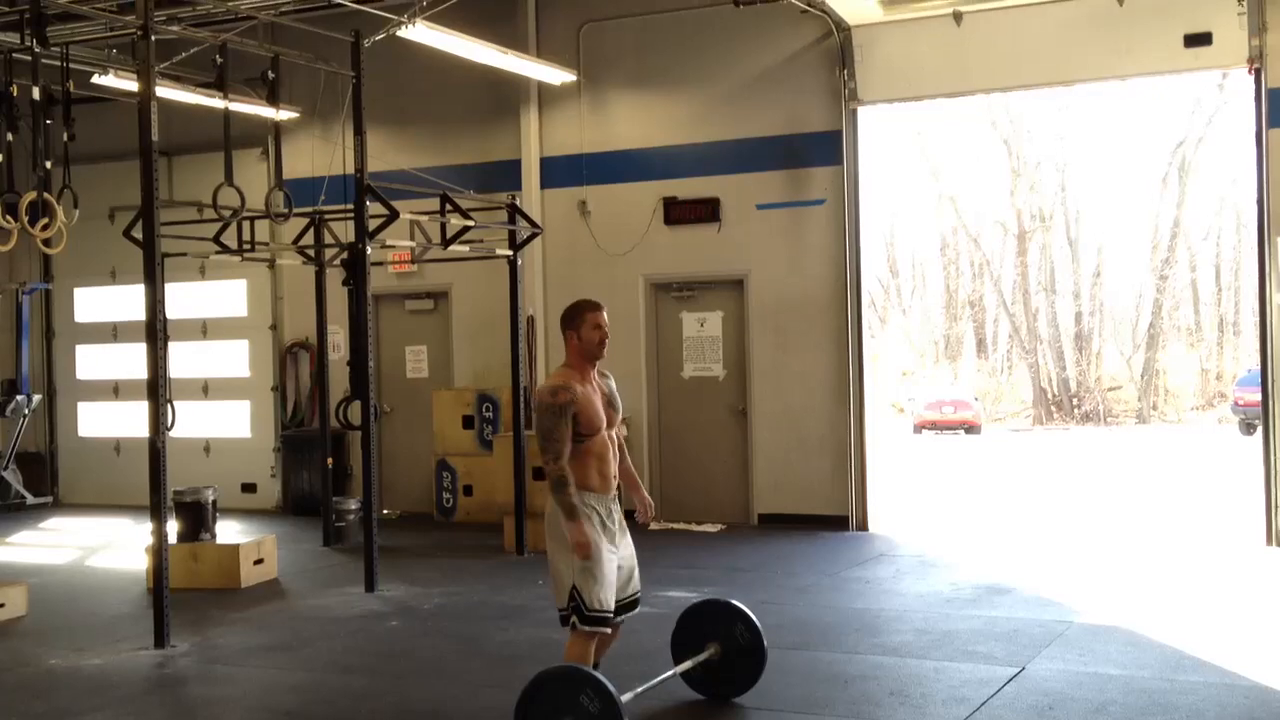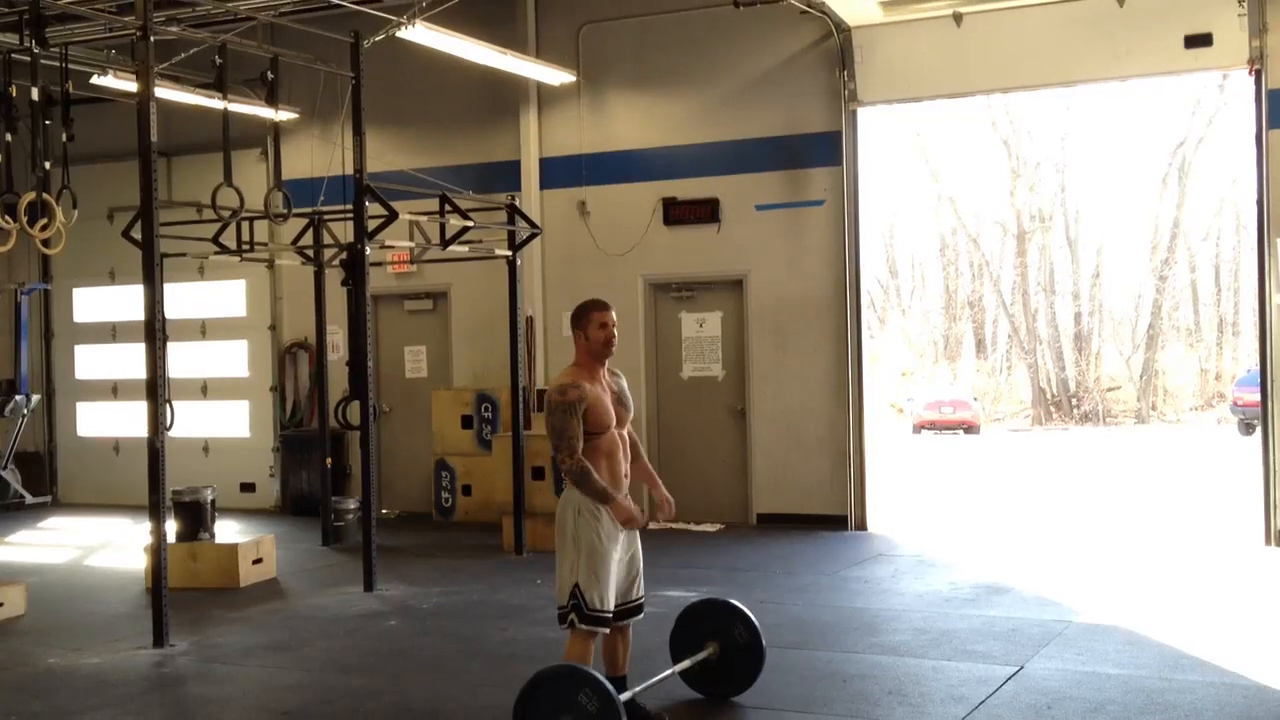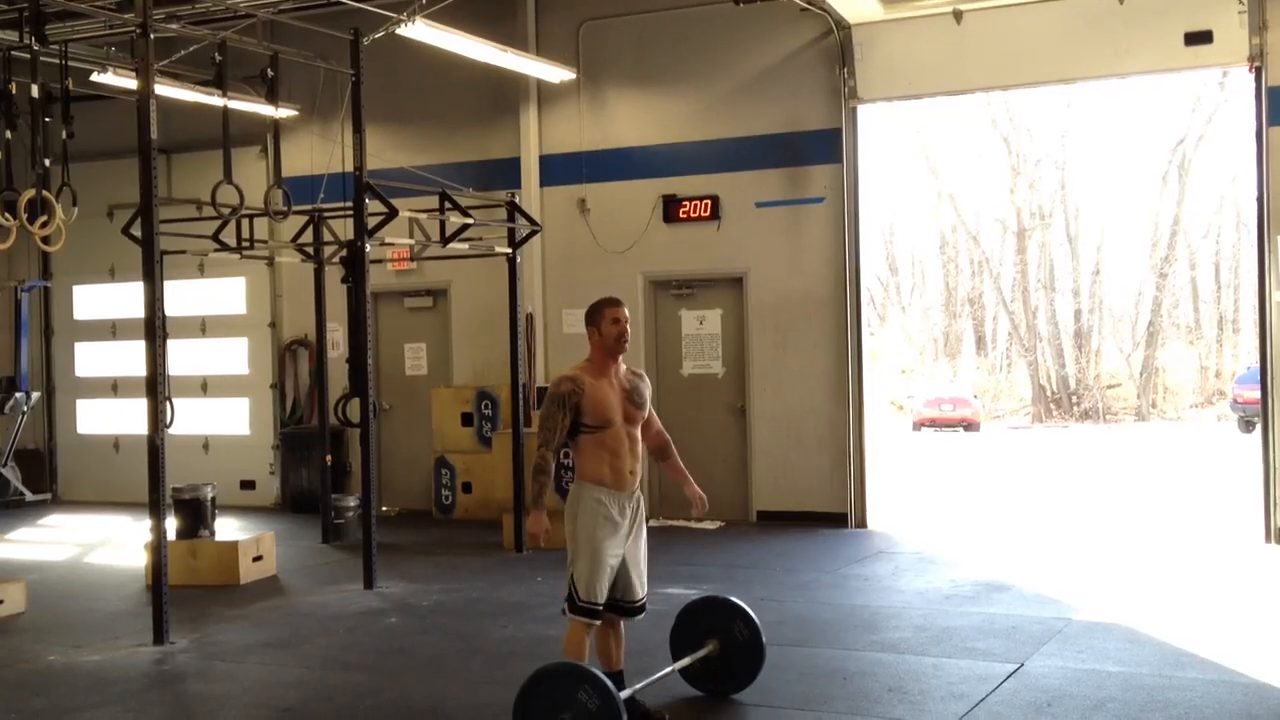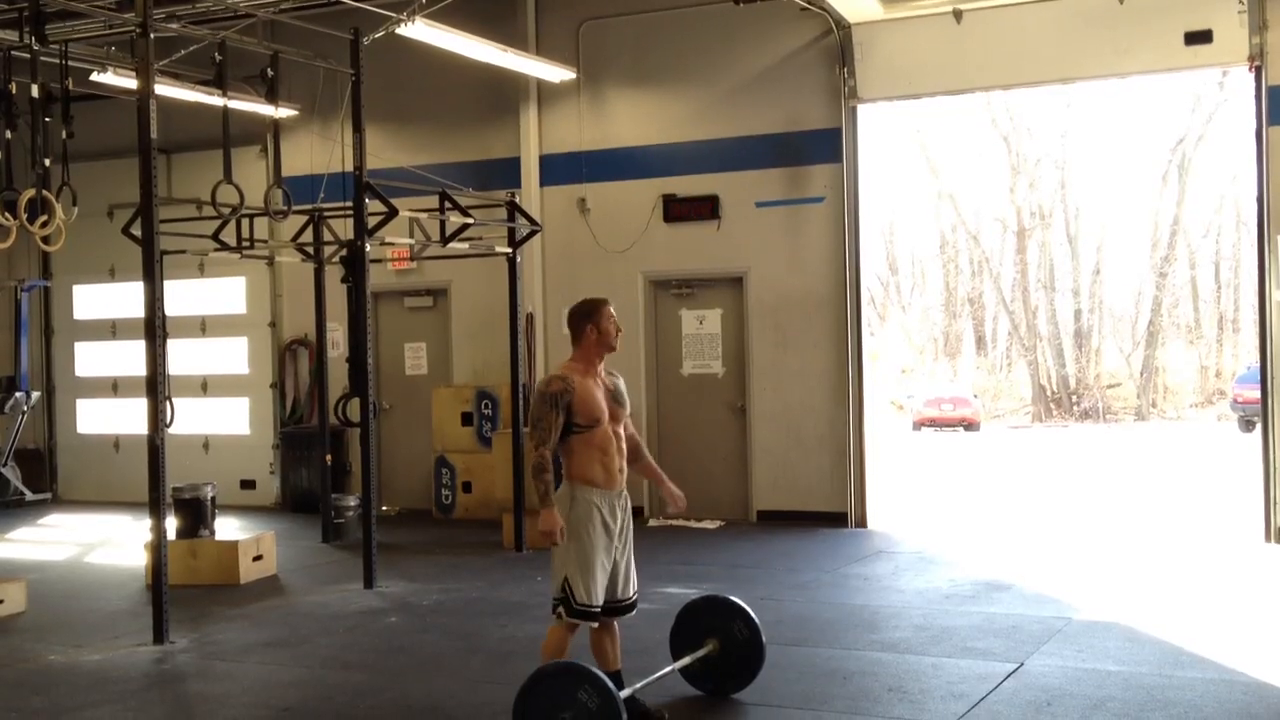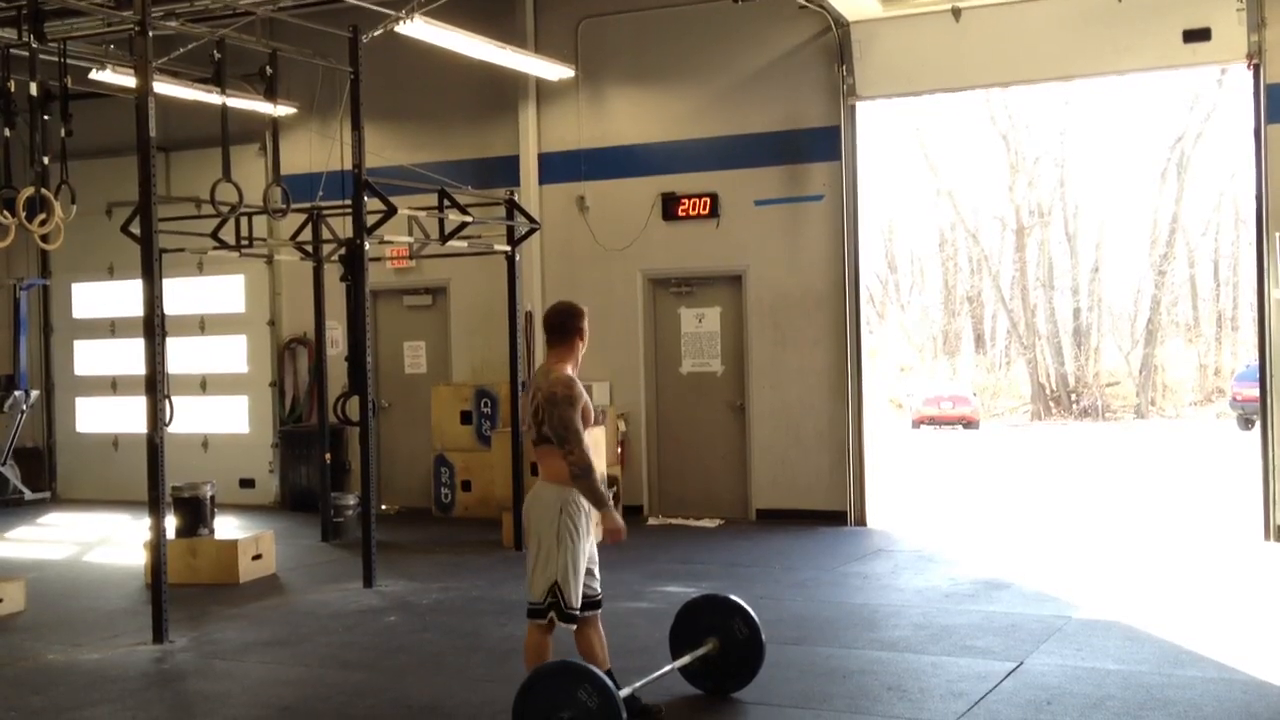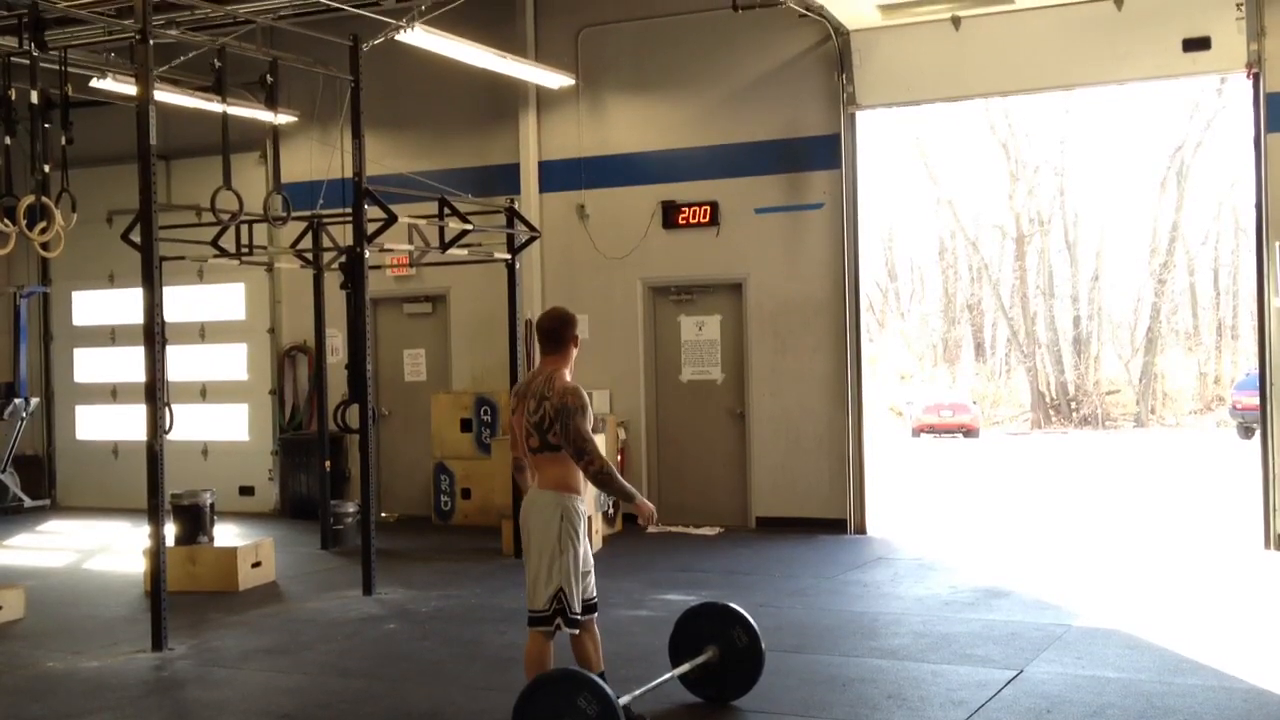
dt=0.4s
person 1, frame 1
left shoulder: (605, 381)
right shoulder: (559, 393)
right elbow: (554, 463)
left wrist: (637, 489)
right wrist: (574, 523)
left hip: (610, 506)
right hip: (581, 510)
left knee: (620, 608)
right knee: (590, 621)
person 1, frame 2
left shoulder: (616, 379)
right shoulder: (567, 390)
right elbow: (570, 461)
left wrist: (656, 486)
right wrist: (615, 503)
left hip: (619, 508)
right hip: (588, 510)
left knee: (623, 614)
right knee: (588, 620)
person 1, frame 3
left shoulder: (638, 381)
right shoulder: (571, 386)
left elbow: (656, 437)
right elbow: (546, 450)
left wrist: (688, 483)
right wrist: (537, 510)
left hip: (632, 503)
right hip: (594, 503)
left knee: (618, 610)
right knee: (586, 612)
person 1, frame 4
left shoulder: (614, 381)
right shoulder: (559, 385)
right elbow: (541, 451)
left wrist: (663, 483)
right wrist: (547, 508)
left hip: (619, 503)
right hip: (584, 503)
left knee: (610, 610)
right knee: (573, 612)
person 1, frame 5
left shoulder: (548, 378)
right shoulder: (561, 384)
right elbow: (574, 455)
right wrist: (605, 508)
left hip: (573, 503)
right hip: (559, 505)
left knee: (587, 609)
right knee: (547, 614)
person 1, frame 6
left shoulder: (525, 388)
right shoulder: (567, 393)
left elbow: (519, 456)
right elbow: (590, 461)
left wrist: (531, 495)
right wrist: (636, 499)
left hip: (546, 502)
right hip: (559, 508)
left knee: (583, 613)
right knee: (547, 620)
